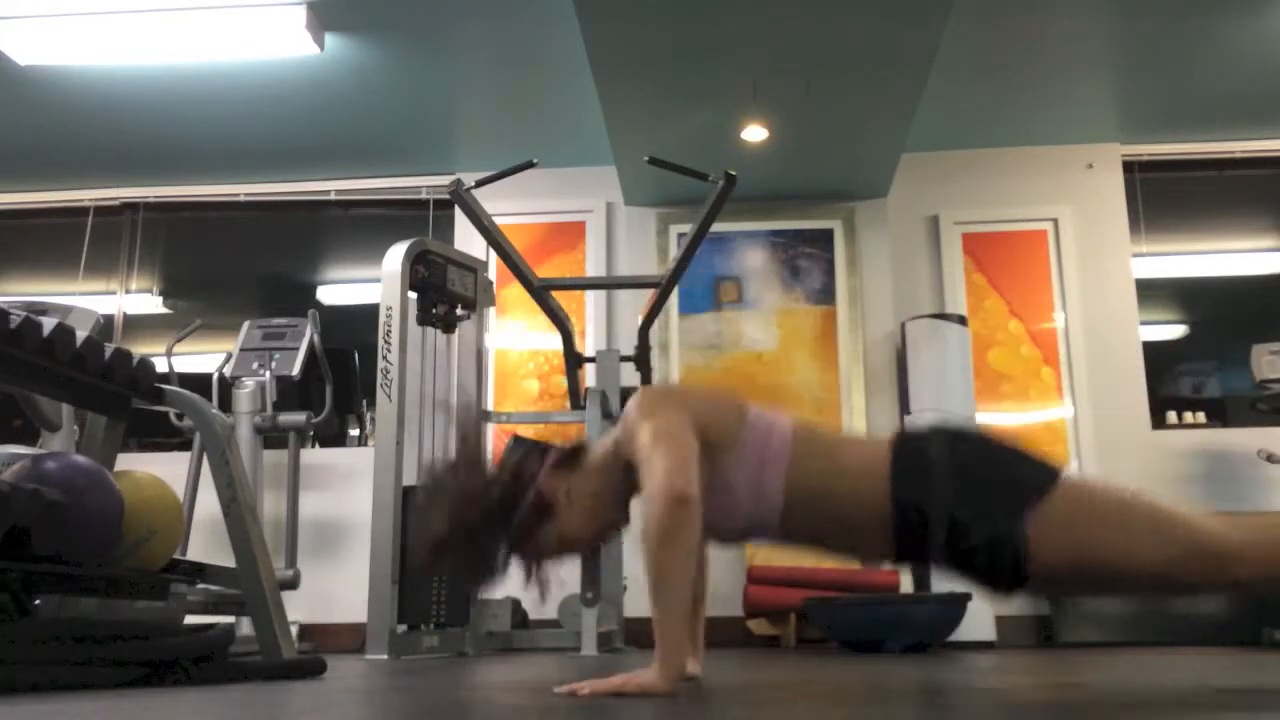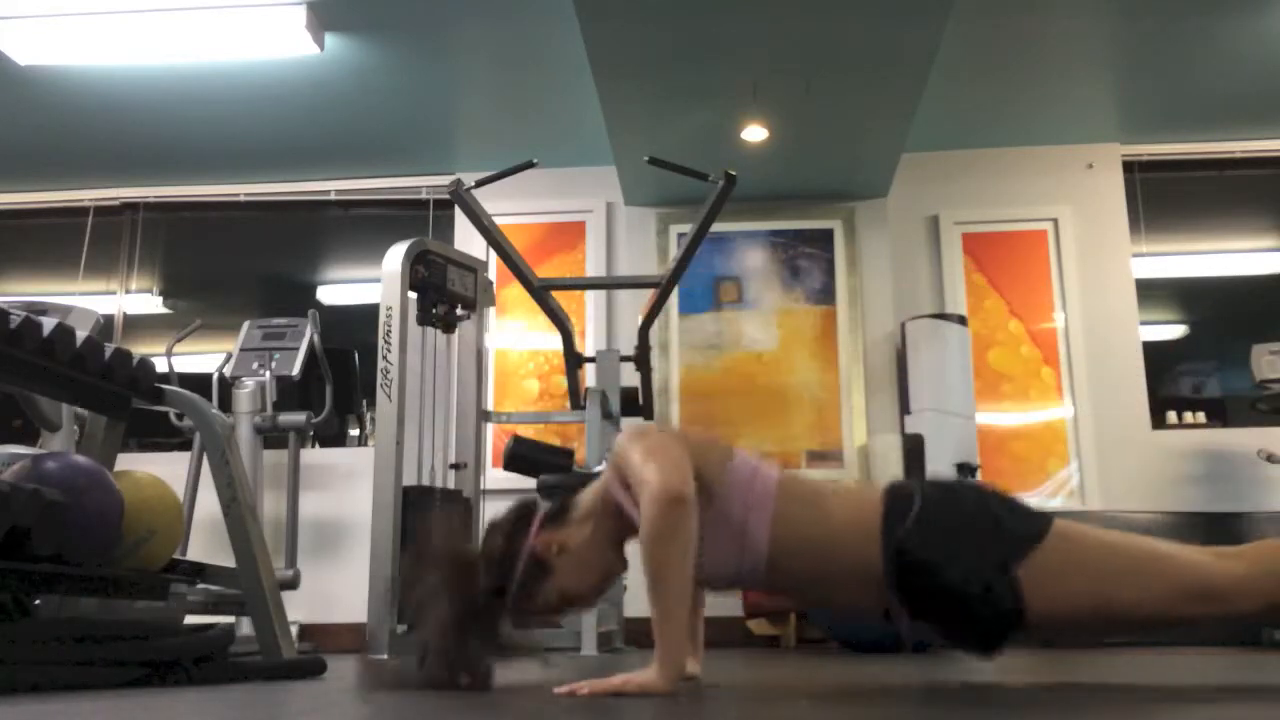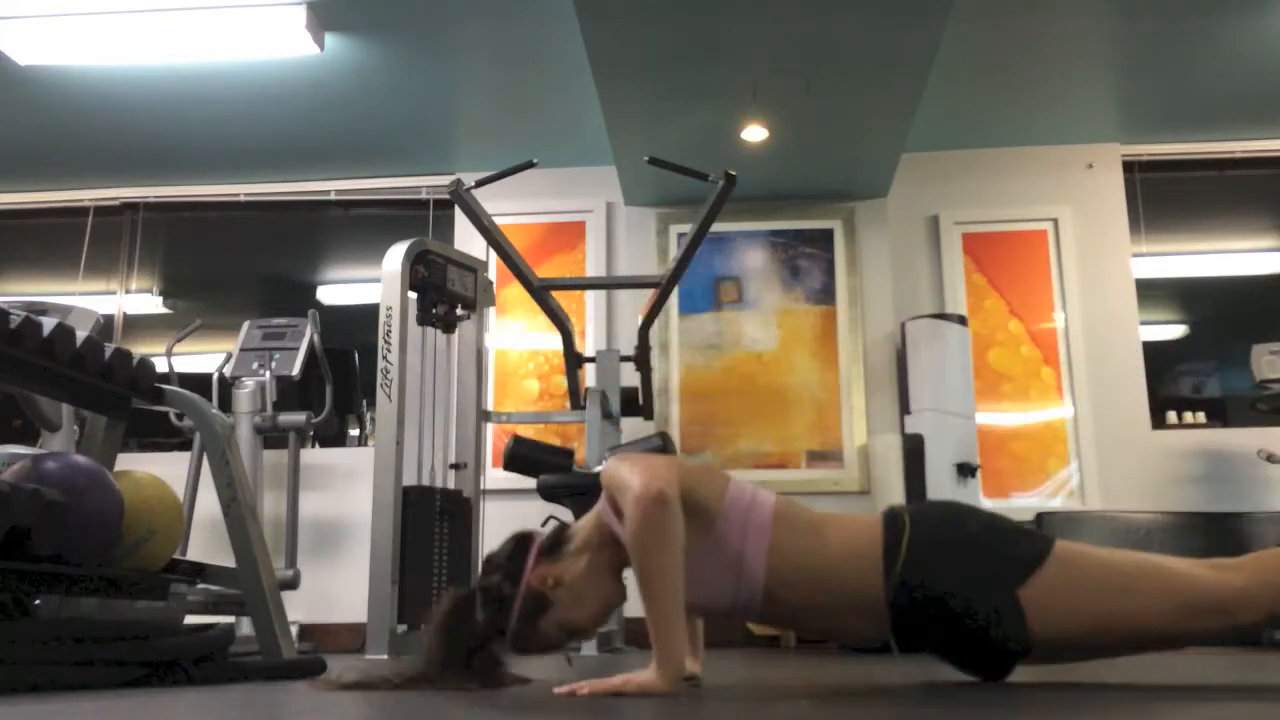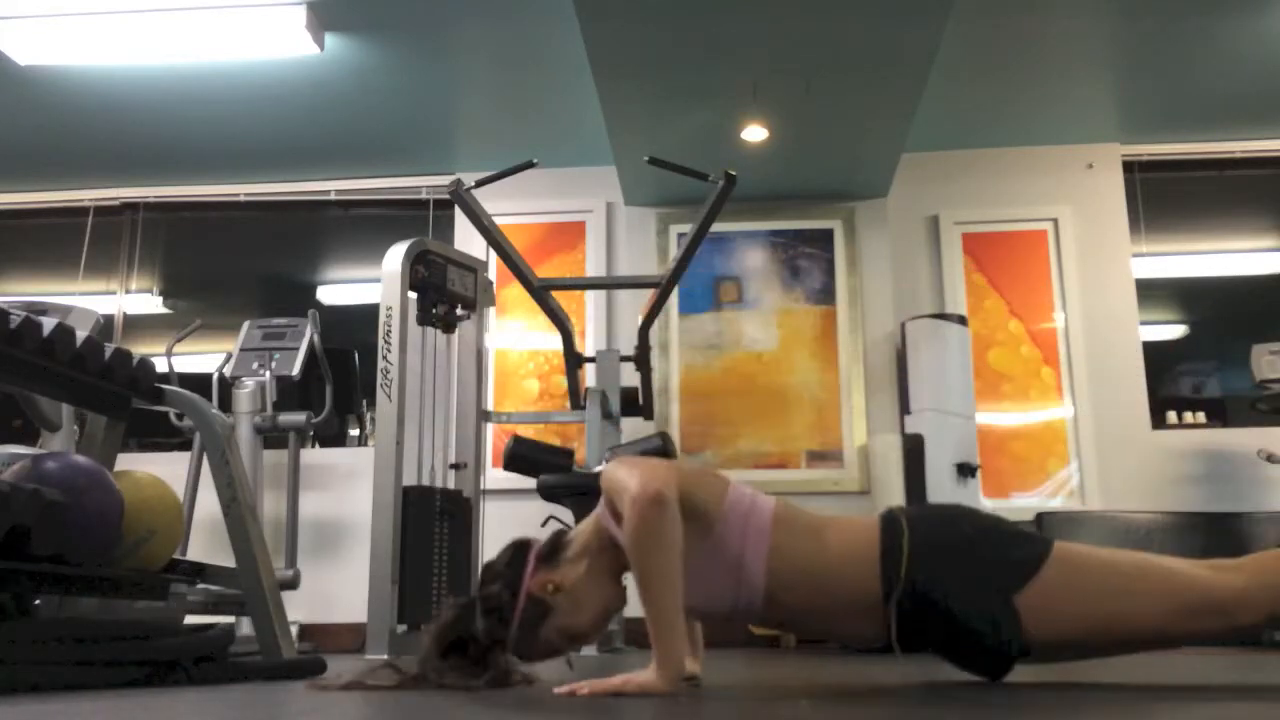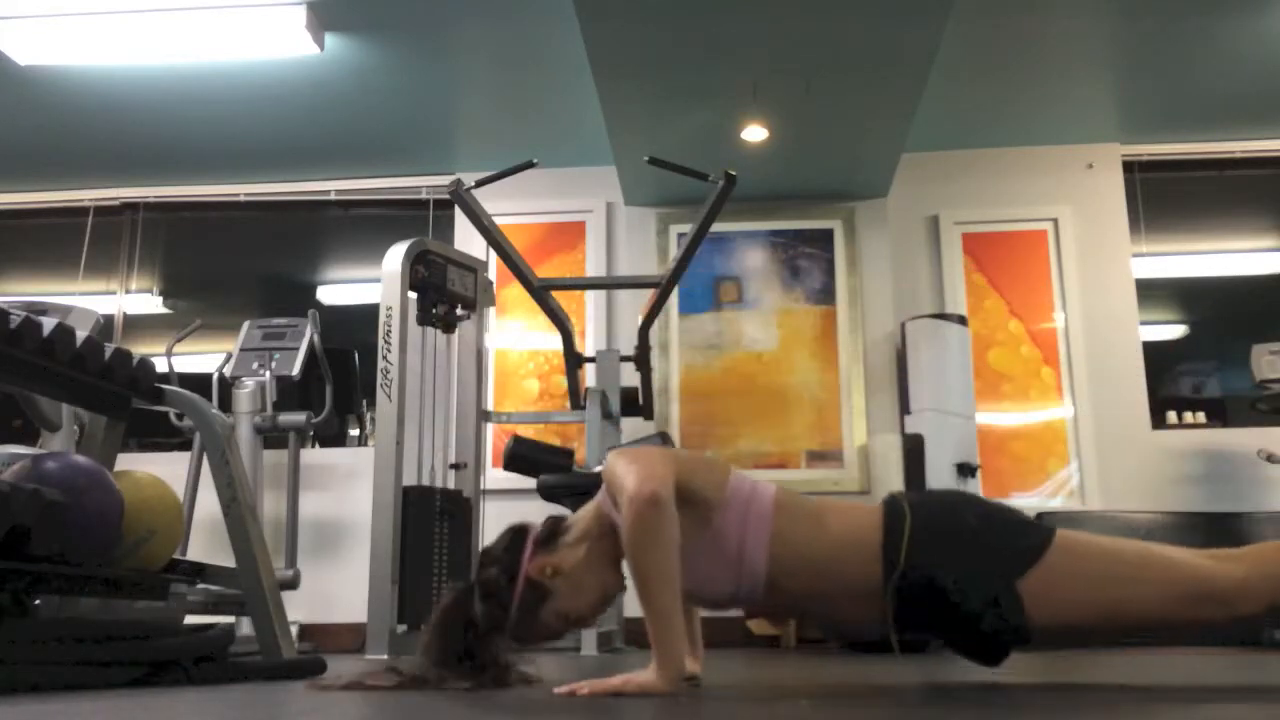
dt=0.1s
person 1, frame 1
left shoulder: (648, 419)
right shoulder: (626, 470)
left elbow: (675, 497)
right elbow: (689, 526)
left wrist: (667, 666)
right wrist: (685, 652)
left hip: (959, 495)
right hip: (930, 503)
person 1, frame 2
left shoulder: (635, 455)
right shoulder: (634, 503)
left elbow: (675, 507)
right elbow: (690, 544)
left wrist: (669, 664)
right wrist: (676, 648)
left hip: (943, 544)
right hip: (927, 565)
person 1, frame 3
left shoulder: (622, 482)
right shoulder: (633, 546)
left elbow: (659, 498)
left wrist: (665, 667)
right wrist: (684, 653)
left hip: (943, 574)
right hip: (924, 577)
person 1, frame 4
left shoulder: (620, 486)
right shoulder: (631, 549)
left elbow: (656, 499)
left wrist: (665, 667)
right wrist: (684, 650)
left hip: (941, 578)
right hip: (921, 577)
person 1, frame 5
left shoulder: (626, 474)
right shoulder: (631, 520)
left elbow: (654, 506)
left wrist: (666, 667)
right wrist: (685, 655)
left hip: (945, 559)
right hip: (927, 566)
